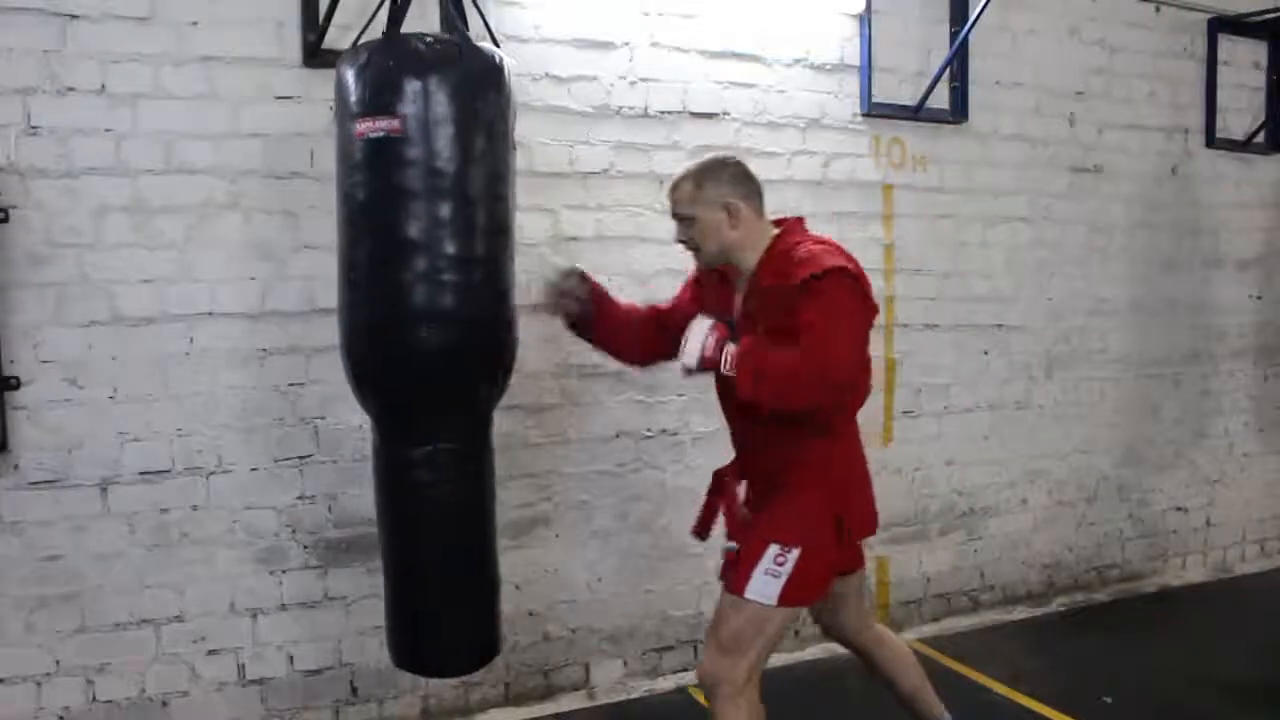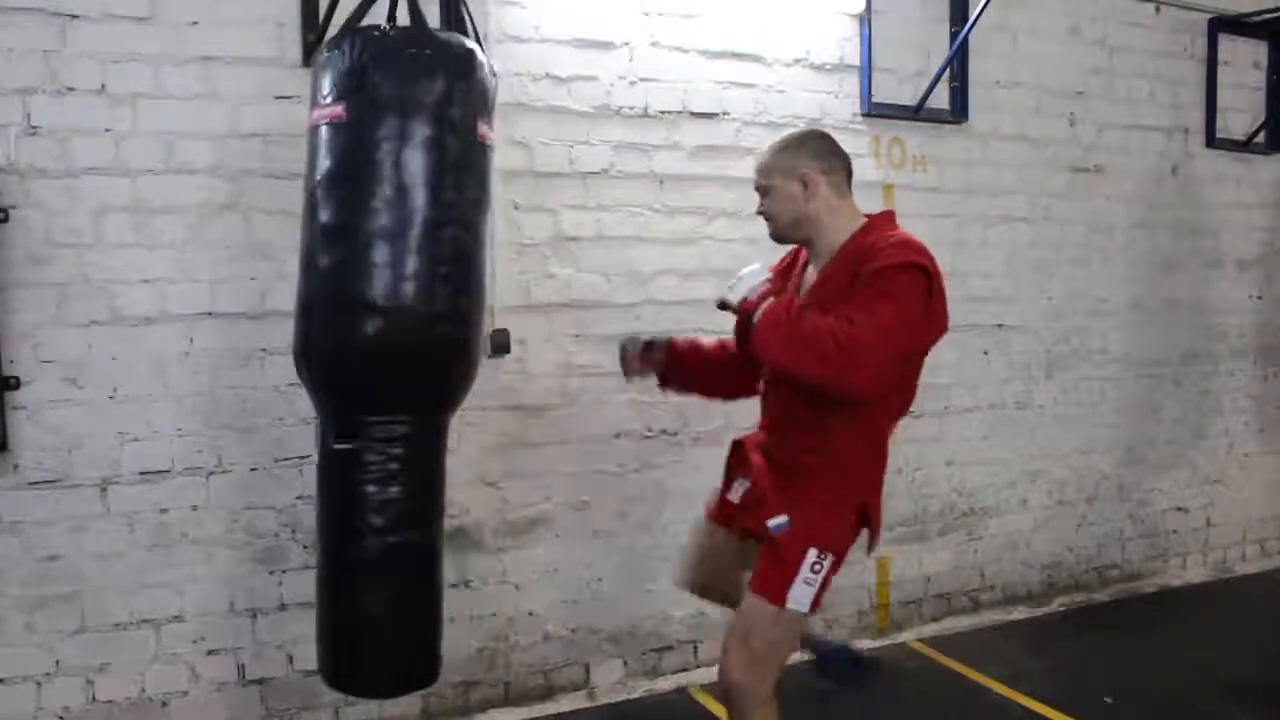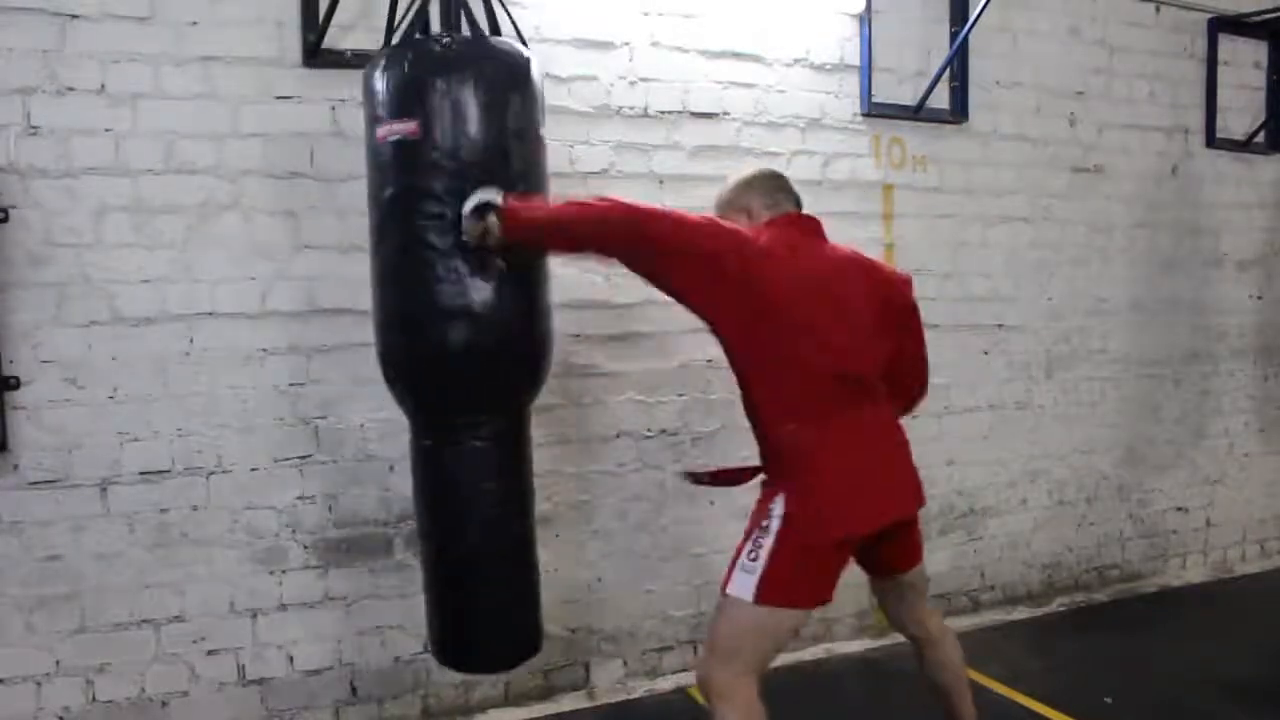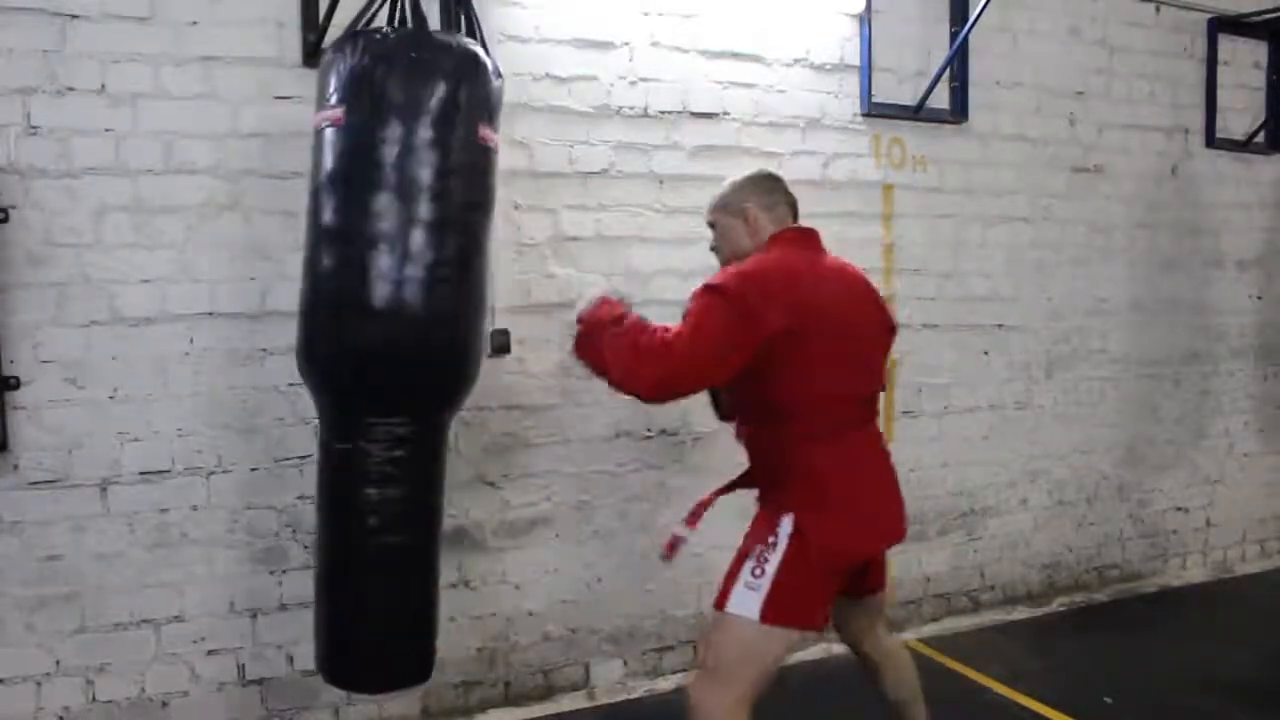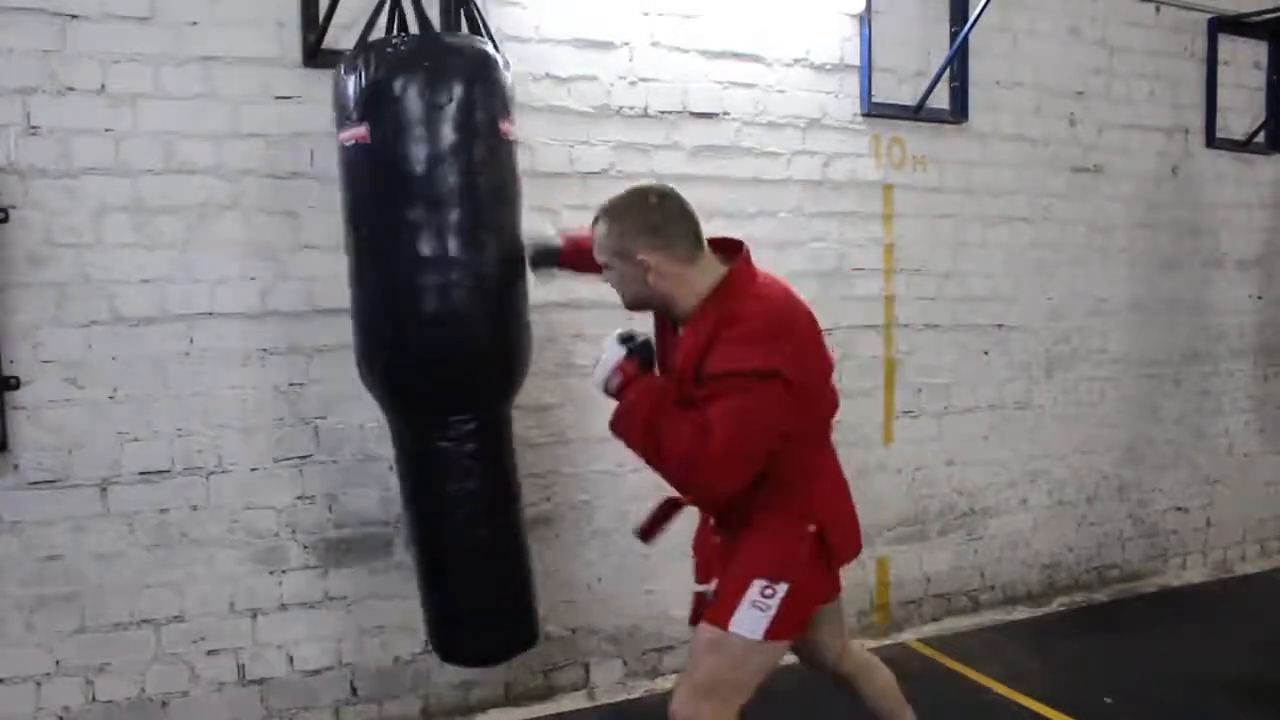
dt=1s
person 1, frame 1
left shoulder: (821, 274)
right shoulder: (724, 278)
left elbow: (829, 382)
right elbow: (652, 334)
left wrist: (727, 353)
right wrist: (590, 307)
left hip: (810, 491)
right hip: (782, 485)
left knee: (725, 670)
right knee: (854, 623)
person 1, frame 2
left shoulder: (898, 267)
right shoulder: (798, 263)
left elbow: (849, 365)
right elbow: (748, 364)
left wrist: (763, 306)
right wrist: (666, 357)
left hip: (821, 487)
right hip: (769, 457)
right knee: (707, 578)
right ankle: (825, 647)
person 1, frame 3
left shoulder: (750, 258)
right shoulder: (873, 276)
left elbow: (639, 229)
right elbow: (907, 385)
left wrist: (510, 218)
left hip: (818, 493)
right hip: (886, 474)
left knee: (726, 675)
right knee: (918, 618)
person 1, frame 4
left shoulder: (754, 286)
right shoulder: (852, 284)
left elbow: (661, 368)
left wrist: (601, 319)
right wrist: (742, 397)
left hip: (810, 509)
right hip: (862, 495)
right knee: (868, 634)
person 1, frame 5
left shoulder: (757, 338)
right shoulder: (705, 265)
left elbow: (710, 472)
right elbow: (645, 237)
left wrist: (630, 385)
right wrist: (571, 249)
left hip: (787, 526)
right hip: (756, 515)
right knee: (834, 650)
